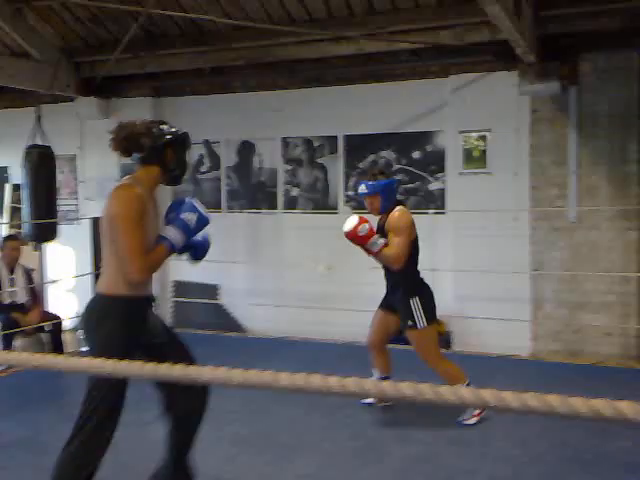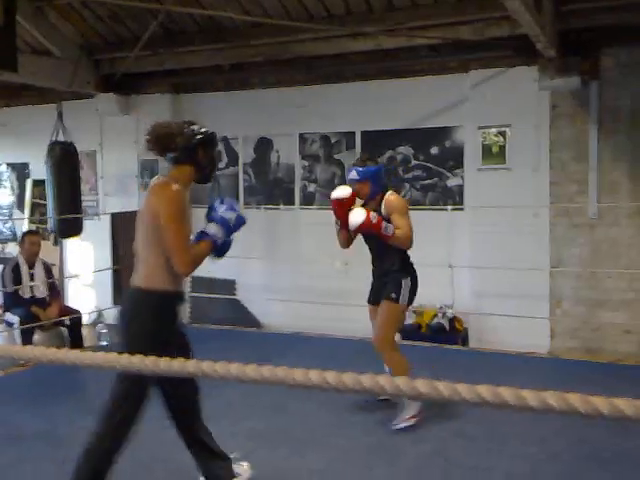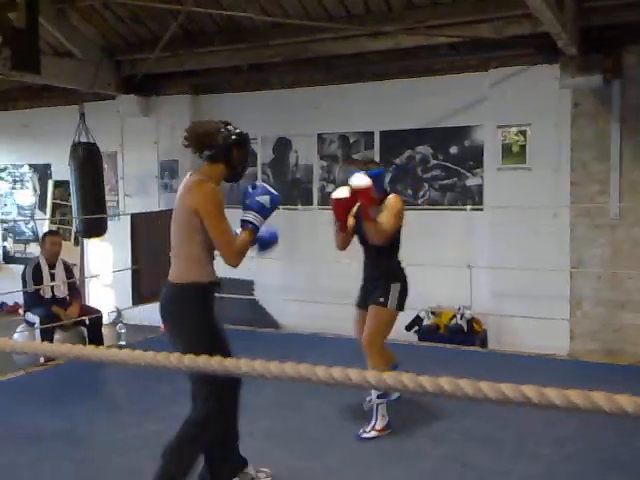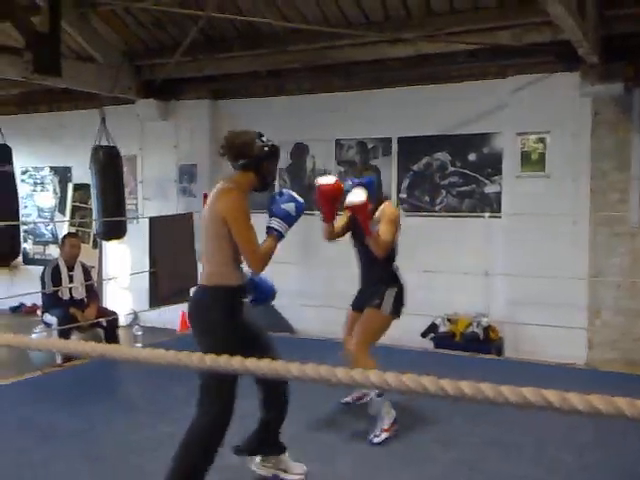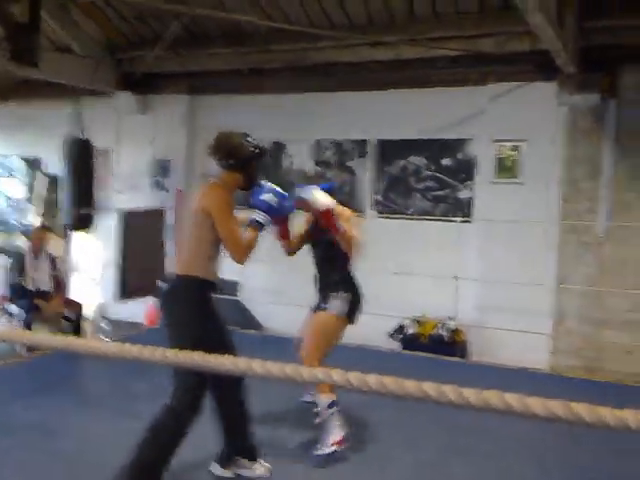
dt=0.2s
person 1, frame 1
left shoulder: (144, 193)
right shoulder: (130, 195)
right elbow: (138, 271)
left wrist: (183, 242)
right wrist: (175, 235)
left hip: (139, 314)
right hip: (116, 316)
left knee: (190, 390)
right knee: (99, 420)
person 1, frame 2
left shoulder: (169, 189)
right shoulder: (171, 194)
right elbow: (184, 263)
left wrist: (209, 236)
right wrist: (216, 233)
left hip: (159, 307)
right hip: (152, 309)
left knee: (183, 394)
right knee: (124, 411)
person 1, frame 3
left shoulder: (195, 180)
right shoulder: (205, 189)
right elbow: (232, 254)
left wrist: (249, 236)
right wrist: (255, 217)
left hip: (189, 298)
right hip: (188, 302)
left knee: (224, 387)
right knee: (211, 403)
person 1, frame 4
left shoulder: (227, 191)
right shoulder: (232, 197)
right elbow: (255, 260)
left wrist: (249, 282)
right wrist: (280, 224)
left hip: (224, 303)
right hip: (216, 306)
left knee: (275, 376)
right knee: (216, 406)
left ankle: (267, 451)
person 1, frame 5
left shoulder: (215, 189)
right shoulder: (218, 193)
right elbow: (239, 252)
right wrist: (265, 215)
left hip: (192, 295)
right hip: (187, 297)
left knee: (227, 375)
right knee: (188, 395)
person 2, frame 1
left shoulder: (398, 217)
right shoulder: (385, 218)
left elbow: (396, 261)
left wrist: (370, 239)
right wrist: (364, 238)
left hip: (413, 296)
right hip: (396, 292)
left knee: (432, 360)
right knee: (374, 344)
person 2, frame 2
left shoulder: (392, 200)
right shoulder: (359, 204)
left elbow: (406, 241)
right elbow: (344, 243)
left wrist: (377, 225)
right wrist: (341, 217)
left hip: (399, 277)
right hip: (380, 277)
left knee: (381, 341)
right knee: (384, 340)
left ankle: (410, 402)
person 2, frame 3
left shoulder: (392, 202)
right shoulder: (357, 208)
left elbow: (378, 238)
right elbow: (341, 245)
left wrist: (368, 205)
right wrist: (340, 215)
left hip: (390, 283)
right hip: (370, 281)
left knee: (370, 345)
right knee: (372, 345)
left ankle: (381, 415)
person 2, frame 4
left shoulder: (387, 211)
right shoulder: (352, 213)
left elbow: (381, 250)
right elbow: (330, 234)
left wrist: (364, 215)
right wrist: (327, 207)
left hip: (386, 289)
right hip: (368, 288)
left knee: (356, 350)
right knee: (352, 344)
left ankle: (386, 415)
right ankle: (366, 390)
person 2, frame 5
left shoulder: (341, 215)
right shoulder: (314, 222)
left elbow: (353, 249)
right elbow: (290, 249)
left wrist: (332, 220)
right wrist: (282, 229)
left hip: (341, 295)
right hip: (329, 294)
left knee: (309, 358)
right knee: (308, 350)
left ankle: (335, 431)
right ankle: (321, 393)
person 3, frame 1
left shoulder: (25, 271)
left elbow: (36, 297)
left wrist: (35, 313)
right wrist: (18, 317)
left hip: (27, 314)
left knee: (55, 321)
person 3, frame 2
left shoulder: (45, 266)
right shoulder: (12, 267)
left elbow: (55, 291)
right elbow: (12, 299)
left wrist: (54, 308)
right wrist: (37, 311)
left hip: (44, 307)
right hip: (19, 308)
left knee: (74, 315)
right knee: (25, 318)
person 3, frame 3
left shoulder: (65, 266)
right shoulder: (32, 268)
left elbow: (75, 291)
right elbow: (32, 299)
left wrist: (74, 307)
right wrist: (57, 311)
left hip: (63, 306)
right hip: (38, 309)
left knee: (95, 315)
right knee: (46, 320)
person 3, frame 4
left shoulder: (84, 268)
right shoulder: (51, 269)
left elbow: (93, 293)
right elbow: (49, 300)
left wrist: (92, 309)
right wrist: (74, 312)
left hip: (81, 308)
right hip: (57, 309)
left knee: (111, 317)
right knee: (63, 320)
right ankle: (66, 360)
person 3, frame 5
left shoulder: (50, 259)
left elbow: (59, 283)
right elbow: (17, 289)
left wrist: (57, 300)
right wrist: (40, 303)
left hip: (47, 299)
right hip: (24, 298)
left knee: (76, 308)
right knee: (29, 309)
